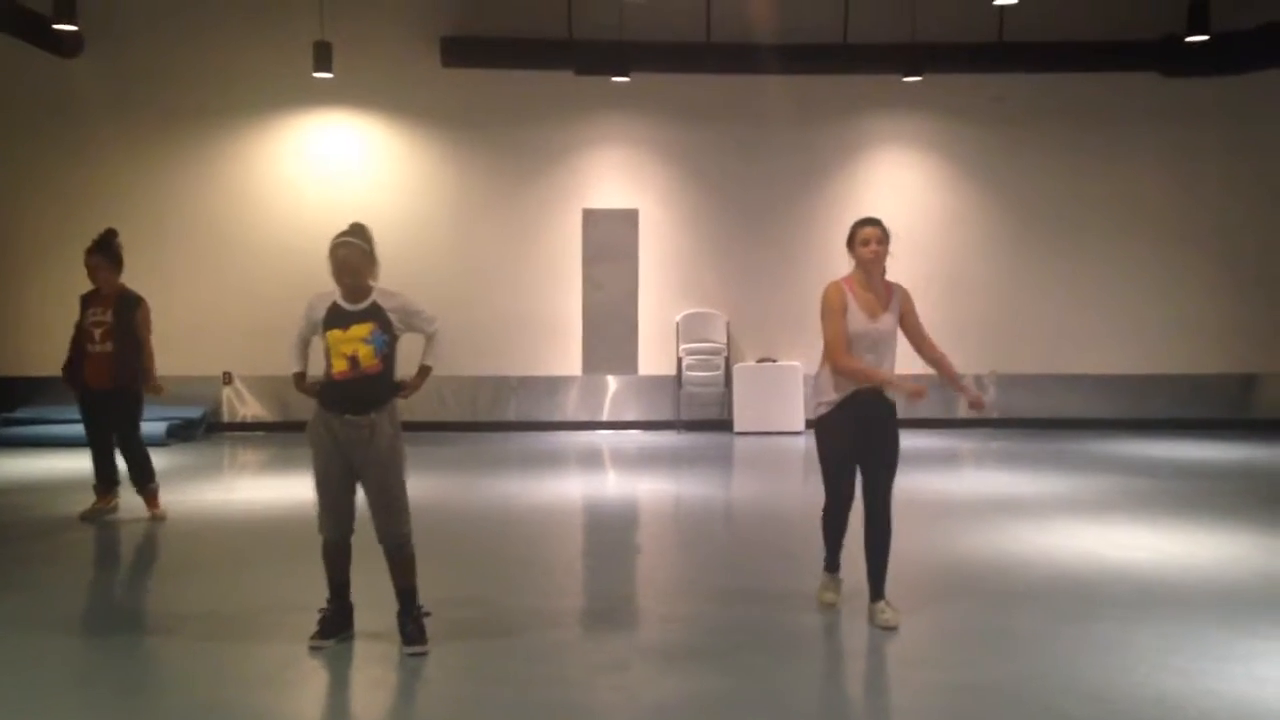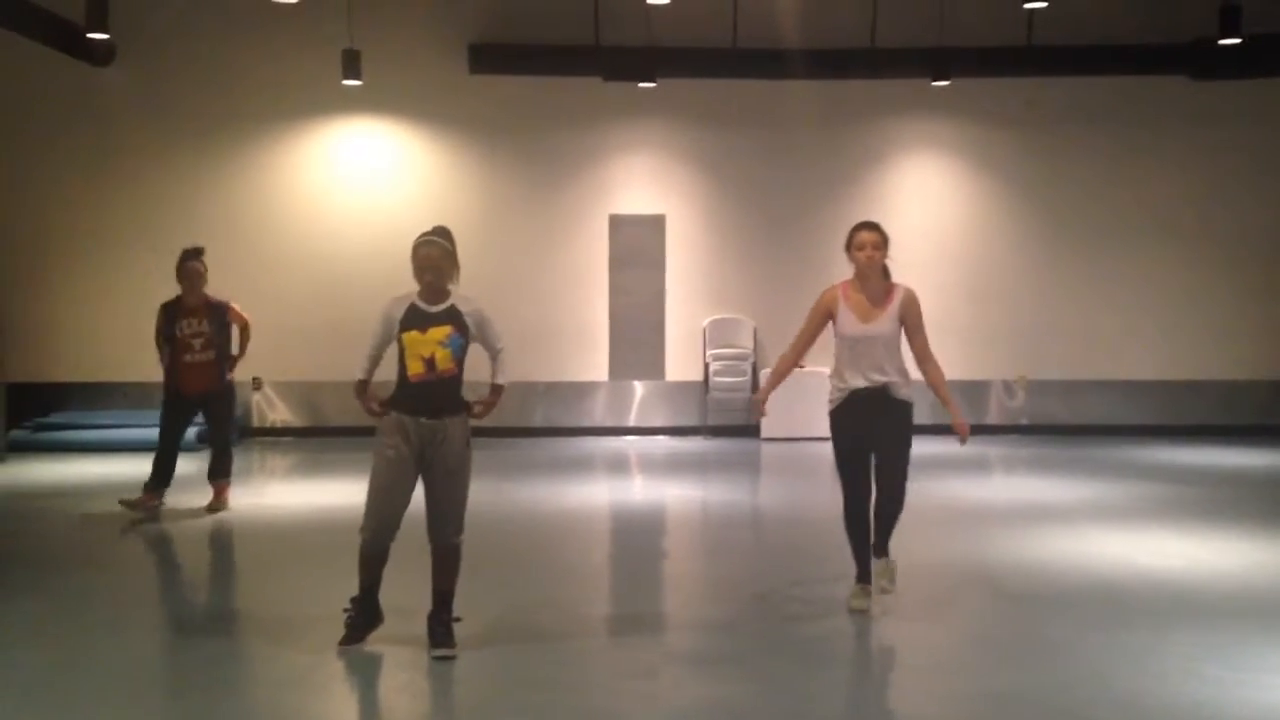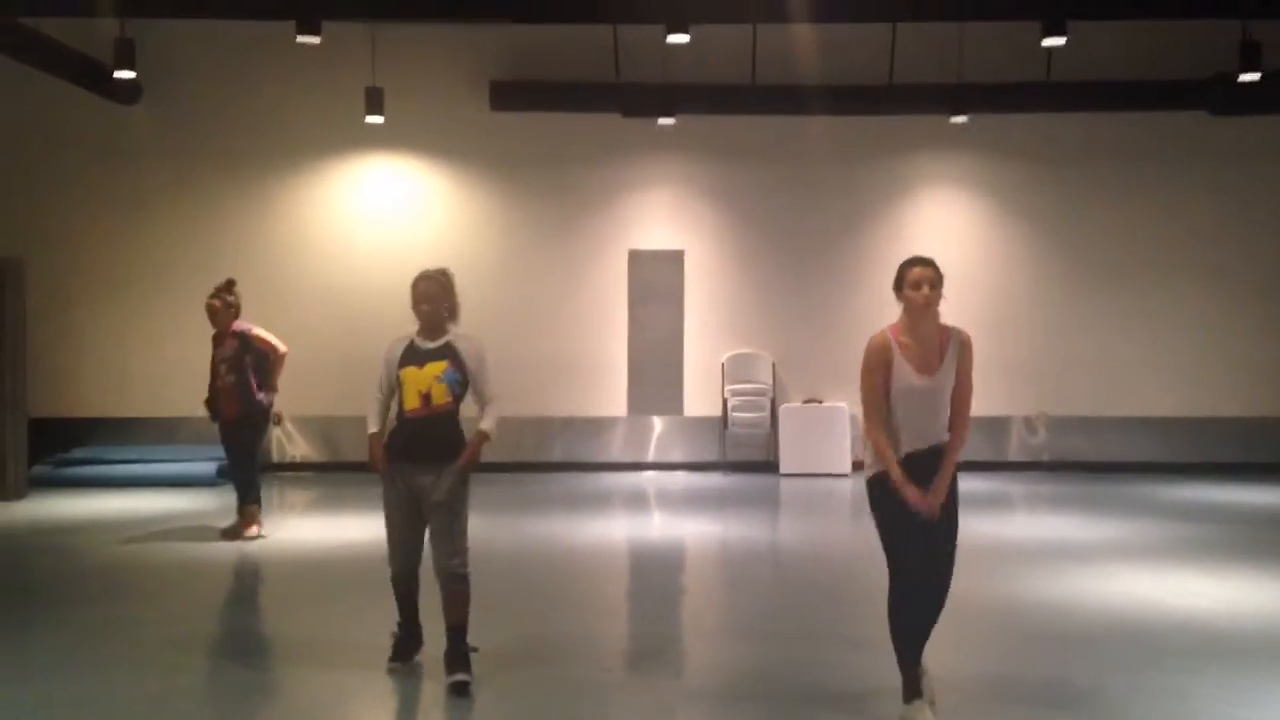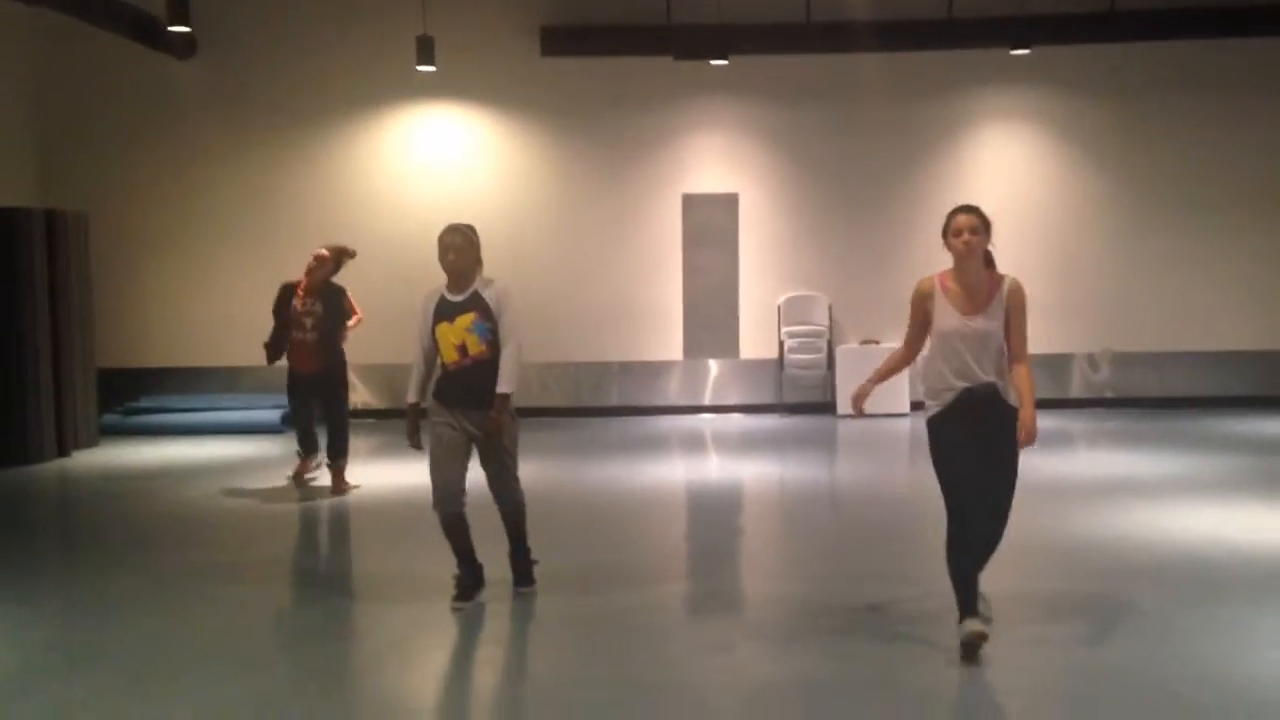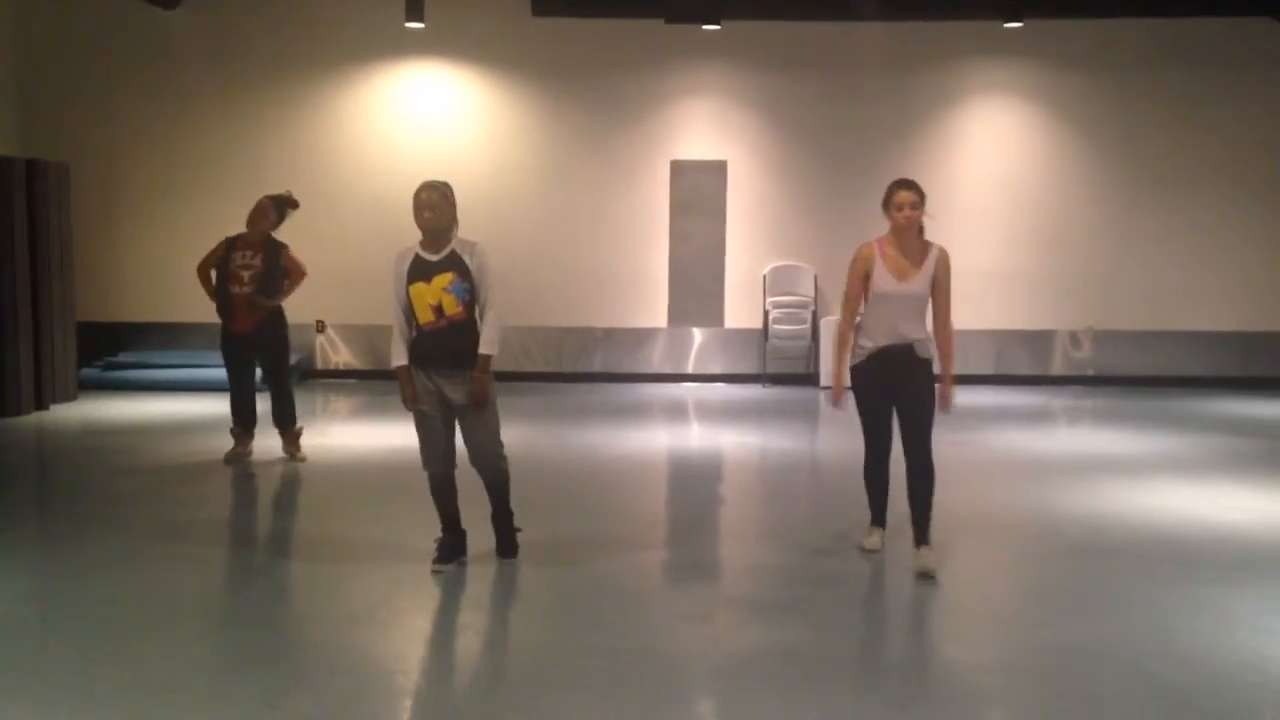
dt=1s
person 1, frame 1
left shoulder: (899, 295)
right shoulder: (836, 293)
left elbow: (925, 347)
right elbow: (840, 361)
left wrist: (963, 388)
right wrist: (897, 382)
left hip: (880, 407)
right hip: (837, 407)
left knee: (879, 504)
right knee: (839, 500)
left ankle: (878, 597)
right ankle: (831, 572)
person 1, frame 2
left shoulder: (904, 298)
right shoulder: (833, 298)
left elbow: (925, 358)
right elbow: (799, 347)
left wrist: (953, 410)
right wrist: (766, 389)
left hip: (892, 404)
right hip: (848, 406)
left knee: (892, 491)
right knee: (856, 498)
left ankle: (882, 554)
right ankle: (863, 579)
person 1, frame 3
left shoulder: (959, 343)
right shoulder: (881, 346)
left elbow: (960, 419)
right elbow: (873, 424)
left wrist: (942, 483)
right wrist: (902, 485)
left hip: (937, 469)
right hip: (891, 473)
left knee: (939, 577)
right knee: (906, 578)
left ankle: (913, 659)
person 1, frame 4
left shoulder: (1010, 291)
right shoulder: (928, 291)
left elbow: (1019, 358)
right elbow: (909, 349)
left wrist: (1028, 408)
right wrist: (870, 382)
left hip: (997, 409)
right hip: (948, 410)
left knee: (994, 513)
right knee: (963, 510)
left ankle: (969, 588)
right ankle: (968, 616)
person 1, frame 5
left shoulder: (937, 257)
right shoulder: (868, 254)
left elbow: (942, 321)
right elbow: (849, 317)
left wrist: (947, 376)
right wrist: (838, 373)
left hip: (914, 360)
right hip: (870, 361)
left knee: (918, 451)
right knee: (877, 448)
left ankle: (923, 544)
right ankle: (877, 524)
person 2, frame 1
left shoulder: (394, 306)
right shoulder: (320, 307)
left elbow: (432, 330)
right elbow: (302, 341)
left wrist: (420, 376)
right wrist: (300, 378)
left hip: (378, 424)
right hip: (330, 424)
left knee: (392, 524)
right knee: (333, 525)
left ankle: (410, 615)
right ankle: (338, 612)
person 2, frame 2
left shoulder: (469, 312)
right shoulder: (397, 309)
left elbow: (497, 352)
right elbow: (374, 352)
left wrist: (494, 392)
right wrist: (363, 388)
left hip: (450, 427)
right hip: (400, 425)
left knee: (446, 530)
right knee: (378, 522)
left ankle: (441, 621)
right ankle: (365, 608)
person 2, frame 3
left shoulder: (467, 348)
right shoulder: (398, 349)
left elbow: (488, 402)
right elbow: (381, 398)
left wrist: (479, 440)
right wrist: (375, 438)
left hip: (447, 467)
right hip: (400, 465)
left knee: (451, 561)
right knee: (402, 559)
left ankle: (458, 654)
right ankle: (409, 633)
person 2, frame 4
left shoulder: (494, 293)
right shoulder: (432, 301)
left elbow: (510, 349)
right elbow: (423, 358)
left wrist: (500, 407)
right wrist: (412, 412)
left hip: (490, 407)
right hip: (446, 411)
left knee: (507, 492)
right knee: (446, 497)
left ankle: (521, 562)
right ankle: (470, 572)
person 2, frame 5
left shoulder: (472, 253)
right shoulder: (404, 261)
left elbow: (489, 312)
right elbow: (400, 322)
left wrist: (482, 371)
right wrist: (404, 376)
left hip: (467, 371)
right hip: (424, 374)
left knee: (489, 456)
right knee: (437, 462)
left ankle: (504, 527)
right ankle: (452, 539)
person 3, frame 1
left shoulder: (134, 303)
right shoulder: (87, 301)
left elbow: (144, 344)
right elbow: (79, 337)
left wrist: (150, 378)
right wrist: (69, 368)
left hip: (123, 387)
right hip: (91, 387)
left knee: (130, 441)
right knee: (99, 443)
left ankle: (151, 498)
right ankle: (107, 495)
person 3, frame 2
left shoulder: (220, 308)
right shoulder: (168, 310)
left elbow: (245, 325)
right elbow: (160, 337)
left wrist: (237, 357)
right wrist: (168, 362)
left hip: (217, 386)
right hip: (180, 387)
left knee: (220, 438)
right knee: (168, 440)
left ankle: (221, 490)
right ankle: (153, 495)
person 3, frame 3
left shoulder: (247, 333)
right shoulder: (218, 339)
left elbow: (280, 351)
left wrist: (270, 384)
right wrist: (213, 404)
left hip: (251, 411)
right hip: (228, 413)
left knee: (246, 462)
right knee: (236, 466)
left ankle: (253, 517)
right ankle: (245, 517)
person 3, frame 4
left shoulder: (336, 294)
right shoulder: (289, 289)
left elbow: (357, 315)
right elbow: (278, 316)
left wrist: (344, 330)
right wrist: (278, 341)
left hip: (329, 368)
right hip: (298, 368)
left knee: (336, 420)
right knee: (300, 419)
left ankle: (338, 473)
right ankle: (309, 456)
person 3, frame 5
left shoulder: (277, 249)
right shoulder: (230, 244)
left elbow: (300, 273)
right elbow: (203, 268)
left wrist: (277, 298)
right wrist: (214, 296)
left hip: (268, 325)
right hip: (234, 326)
left knee: (278, 381)
right knee: (240, 385)
left ankle: (290, 438)
right ankle: (243, 440)
